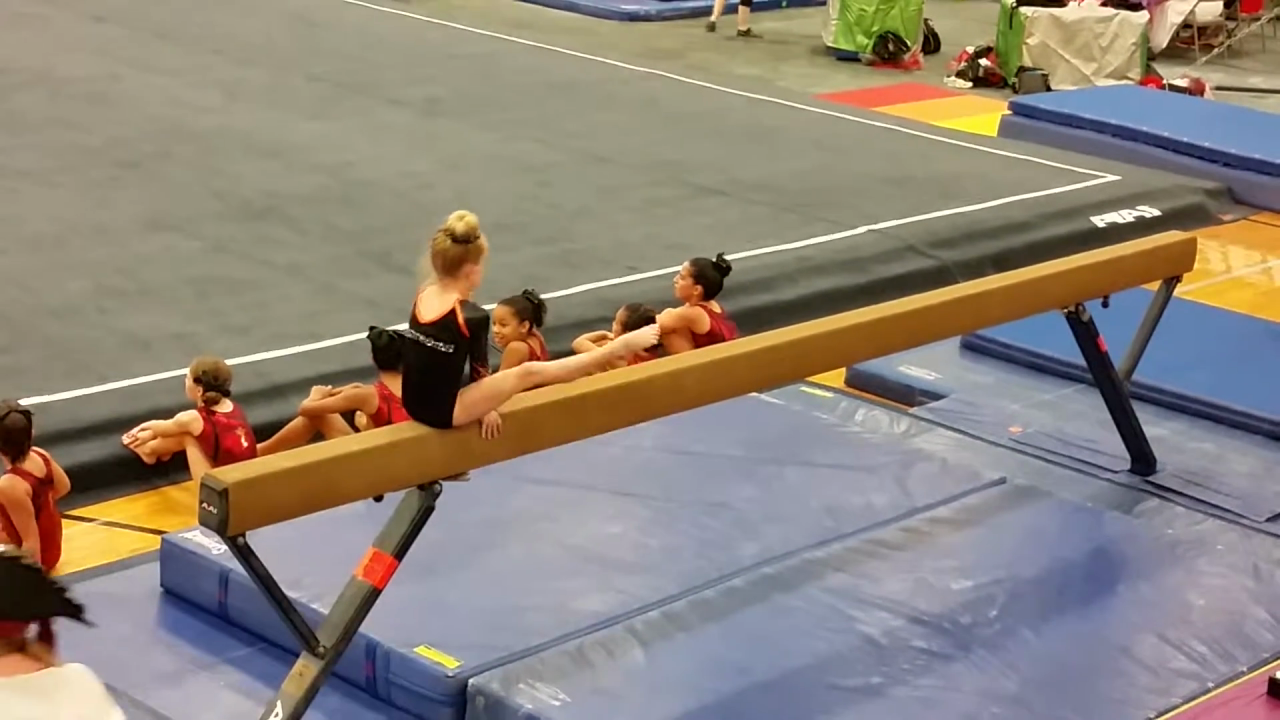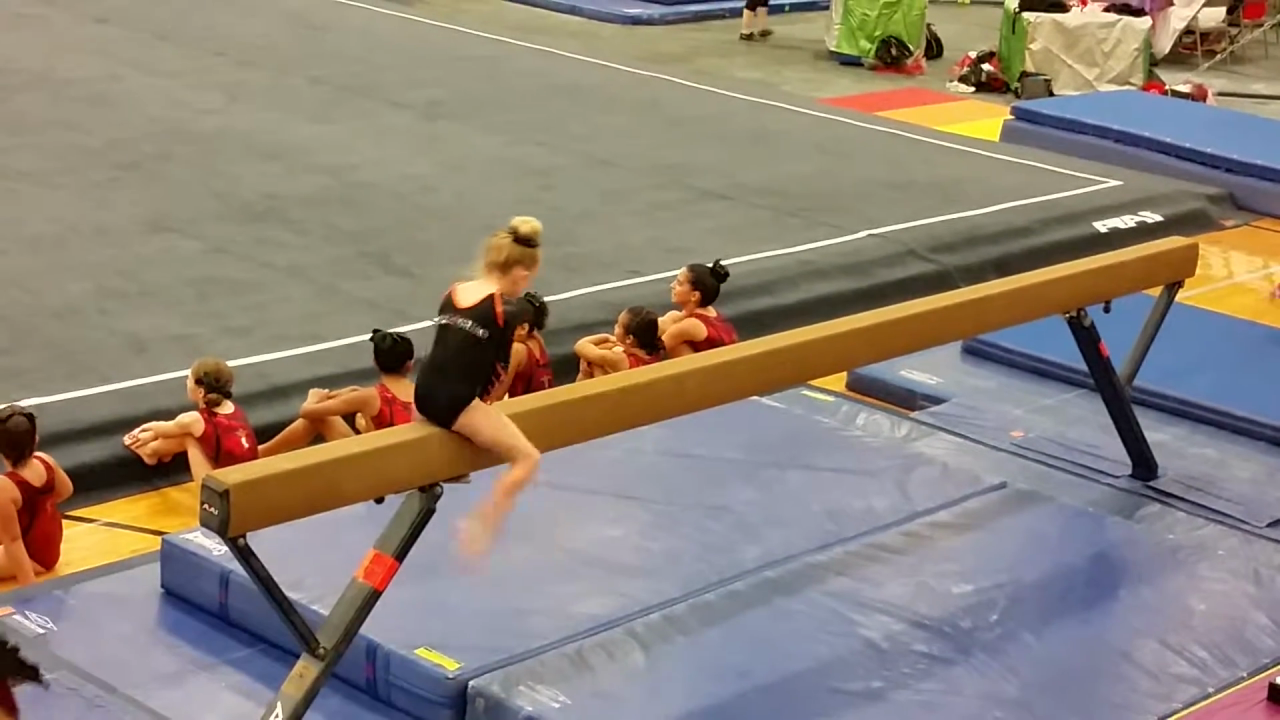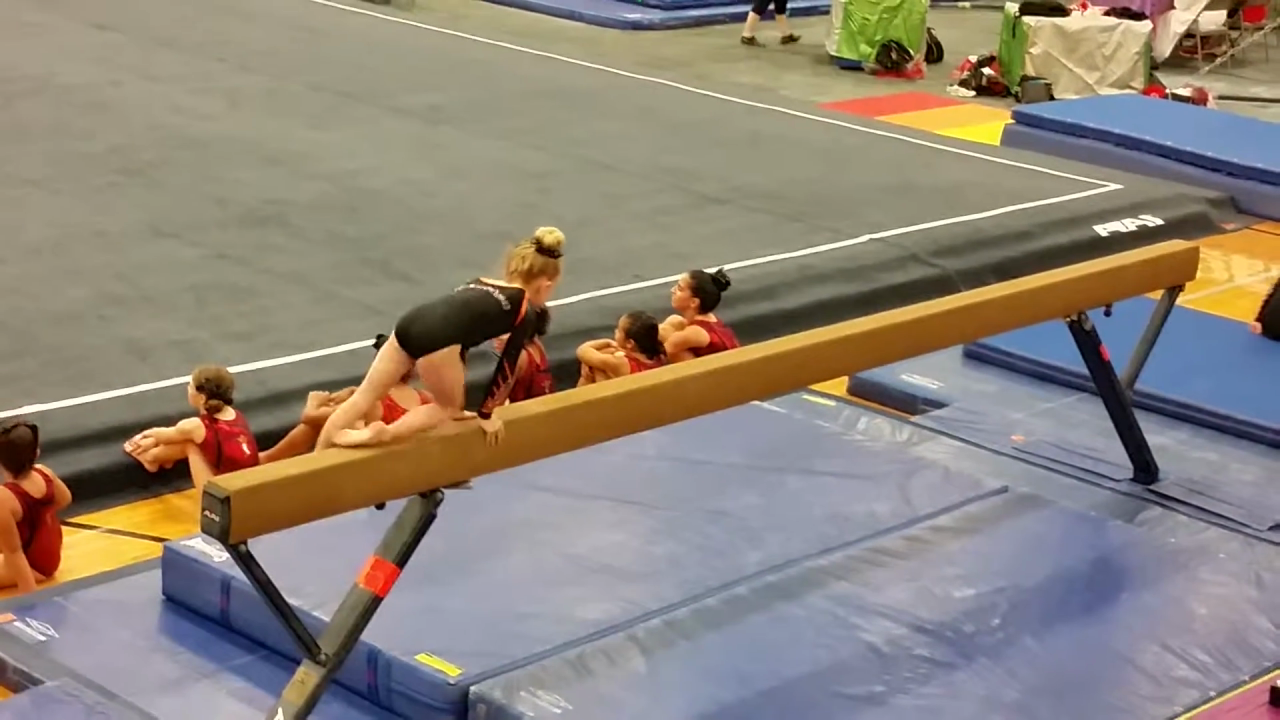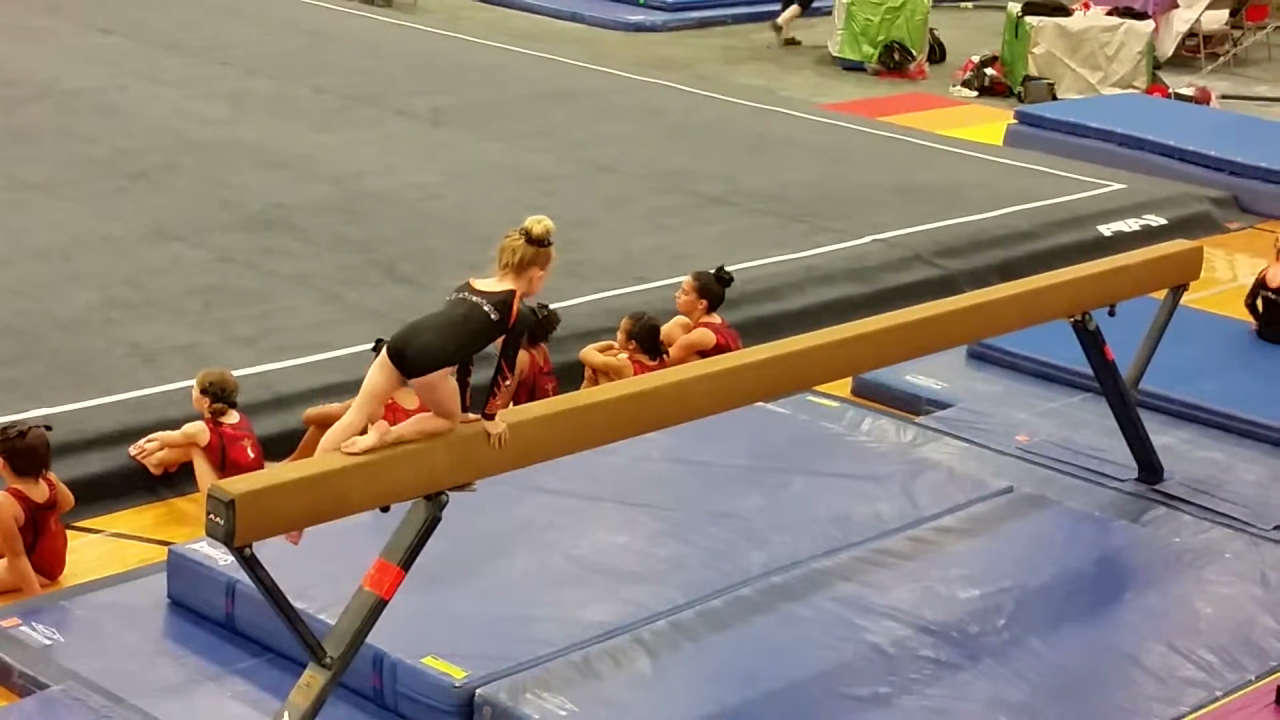
dt=0.4s
person 1, frame 1
left shoulder: (422, 297)
right shoulder: (473, 316)
right elbow: (480, 370)
right wrist: (486, 409)
left hip: (414, 405)
right hip: (444, 411)
right knee: (531, 373)
right ankle: (619, 347)
person 1, frame 2
left shoulder: (454, 293)
right shoulder: (506, 312)
right elbow: (496, 369)
right wrist: (484, 404)
left hip: (425, 396)
right hip: (455, 404)
right knee: (528, 458)
right ankle: (482, 525)
person 1, frame 3
left shoulder: (476, 285)
right shoulder: (524, 316)
right elbow: (506, 370)
left wrist: (460, 399)
right wrist: (486, 415)
left hip: (410, 323)
right hip: (435, 340)
left knee: (361, 400)
right knee: (447, 408)
right ankle: (382, 433)
person 1, frame 4
left shoulder: (468, 286)
right shoulder: (520, 315)
right elbow: (504, 373)
left wrist: (462, 409)
right wrist: (489, 418)
left hip: (401, 342)
right hip: (429, 361)
left knee: (355, 416)
right knee: (447, 418)
right ankle: (384, 436)
